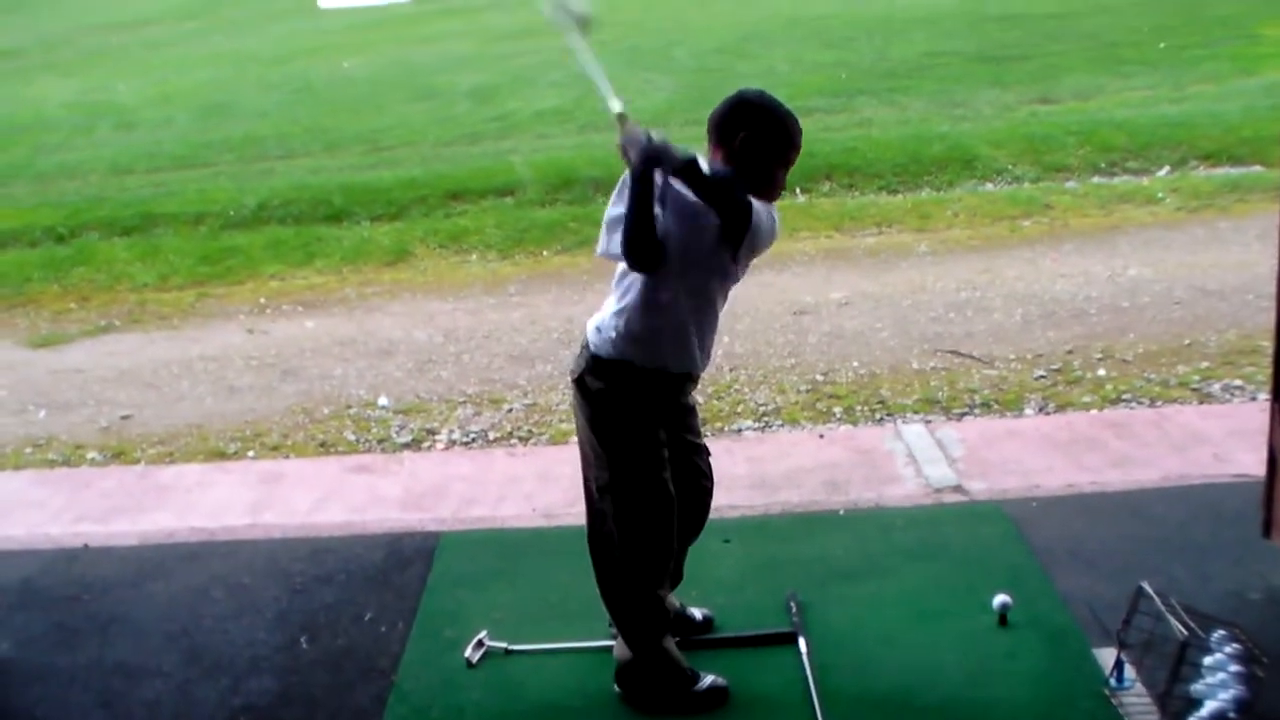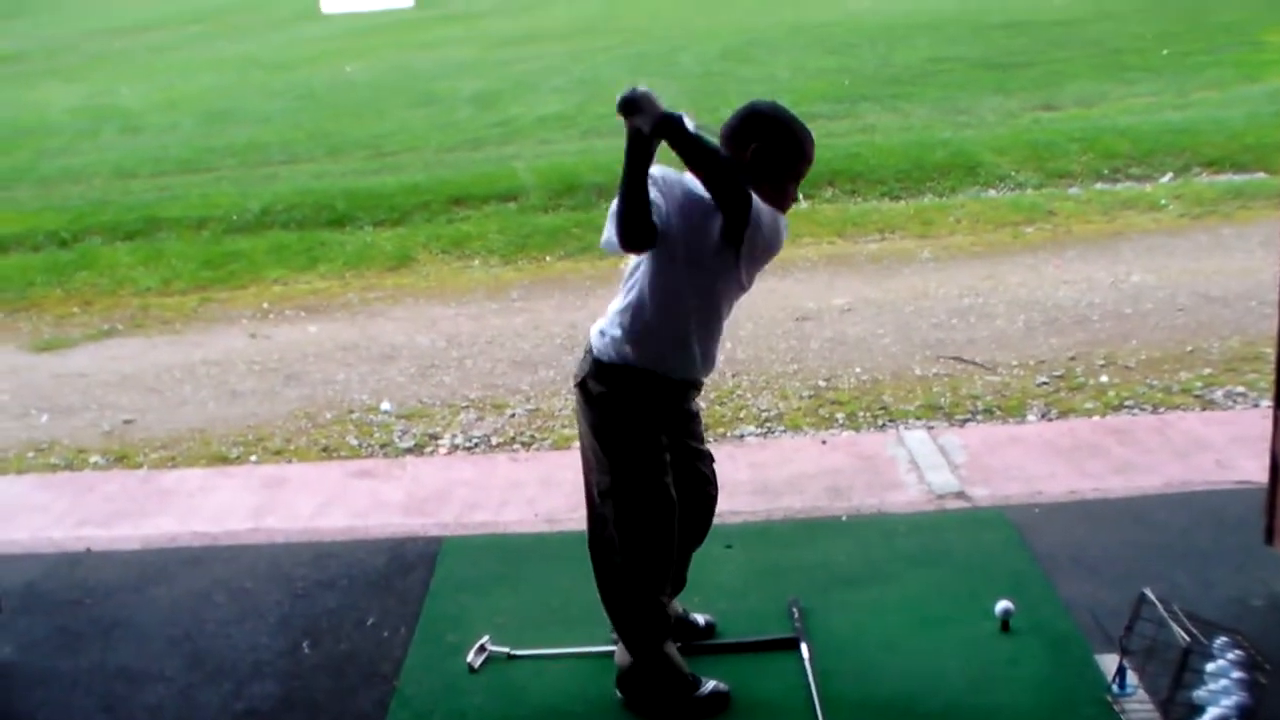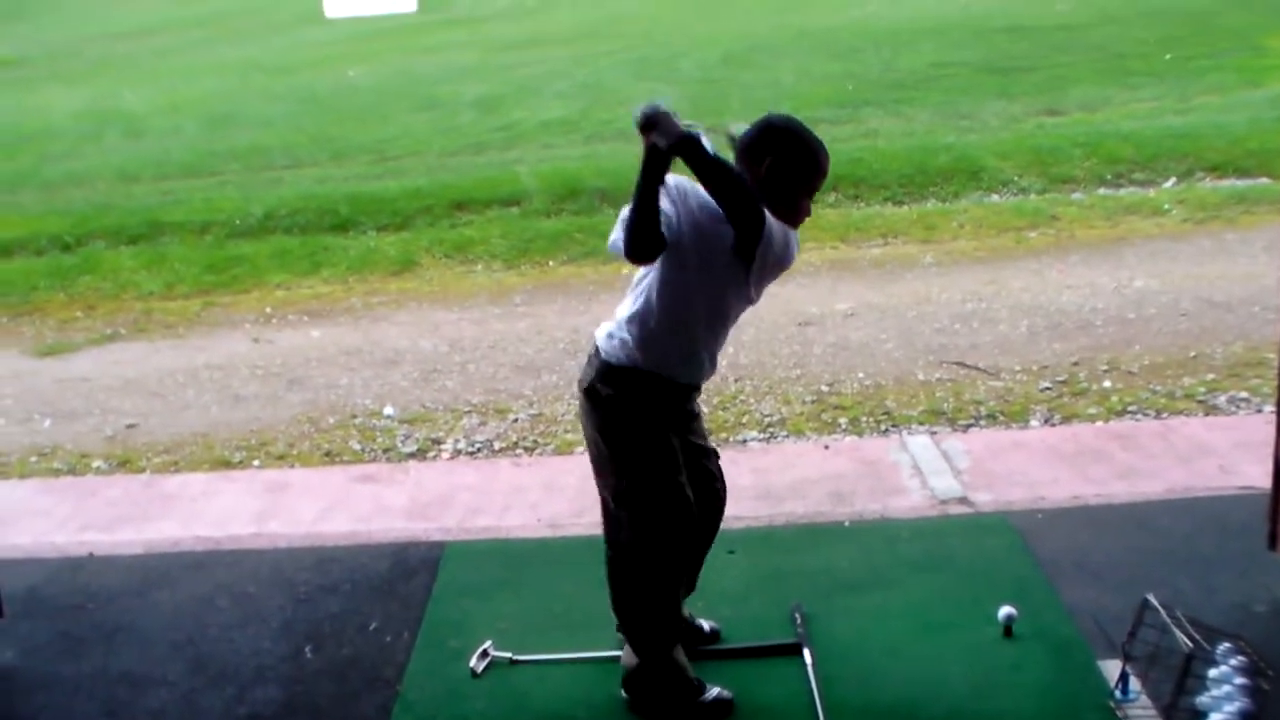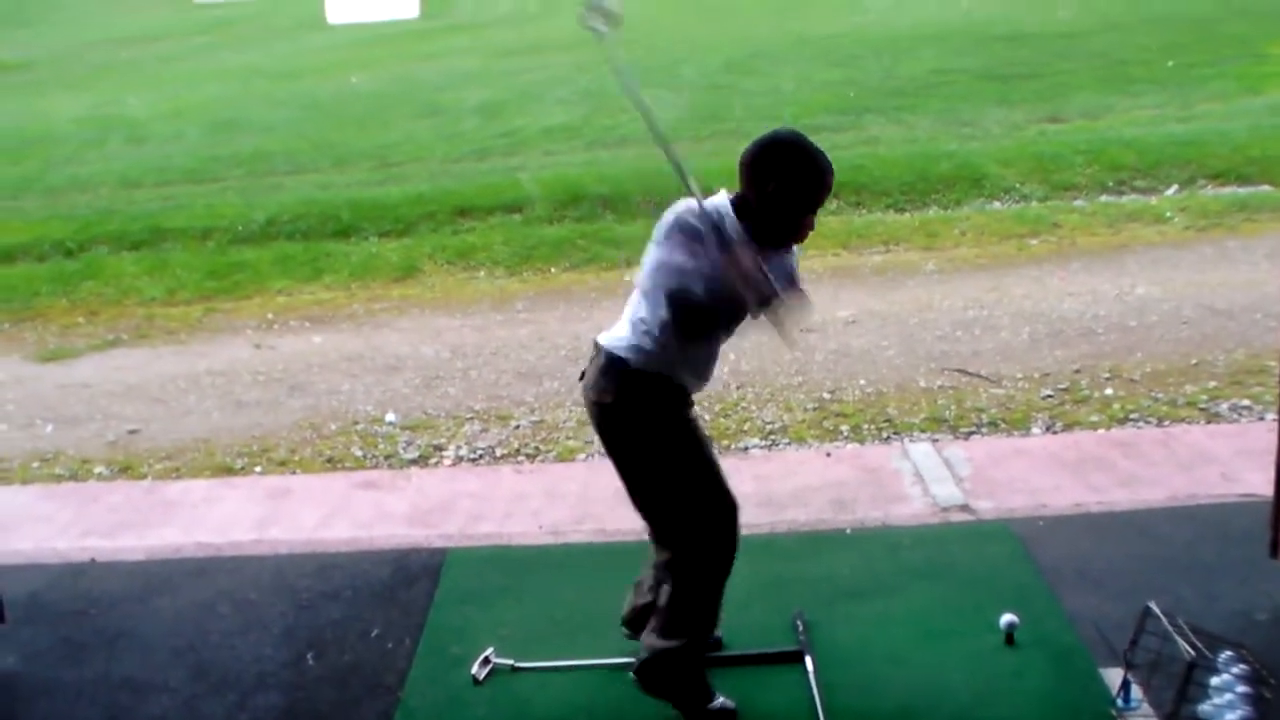
dt=0.1s
person 1, frame 1
left shoulder: (759, 222)
right shoulder: (656, 190)
left elbow: (727, 198)
right elbow: (643, 257)
left wrist: (674, 163)
right wrist: (642, 171)
left hip: (674, 381)
right hip: (615, 380)
left knee: (689, 496)
right knee: (638, 524)
left ankle: (653, 606)
right ankle: (647, 666)
person 1, frame 2
left shoulder: (764, 226)
right shoulder: (663, 187)
left elbow: (729, 193)
right elbow: (635, 238)
left wrist: (671, 127)
right wrist: (640, 146)
left hip: (676, 387)
right hip: (619, 384)
left knee: (692, 503)
right knee: (639, 529)
left ankle: (655, 611)
person 1, frame 3
left shoulder: (774, 237)
right shoulder: (678, 201)
left elbow: (744, 216)
right elbow: (641, 248)
left wrist: (689, 148)
right wrist: (656, 162)
left hip: (669, 390)
right hip: (624, 390)
left knee: (697, 509)
right knee: (663, 528)
left ankle: (656, 613)
person 1, frame 4
left shoulder: (774, 252)
right shoulder: (688, 224)
left elbow: (780, 292)
right elbow: (686, 321)
left wrist: (757, 289)
right wrist: (741, 295)
left hip: (660, 389)
right hip: (633, 389)
left knee: (701, 512)
right knee: (709, 526)
left ankle: (658, 616)
right ankle: (674, 663)
